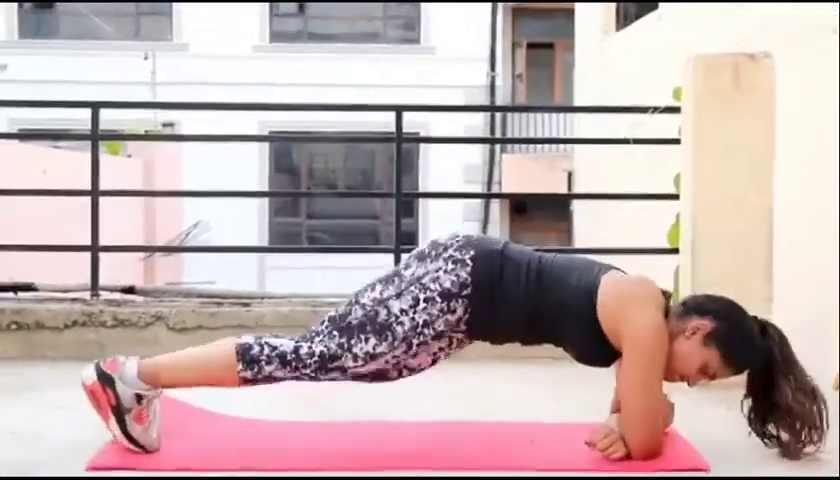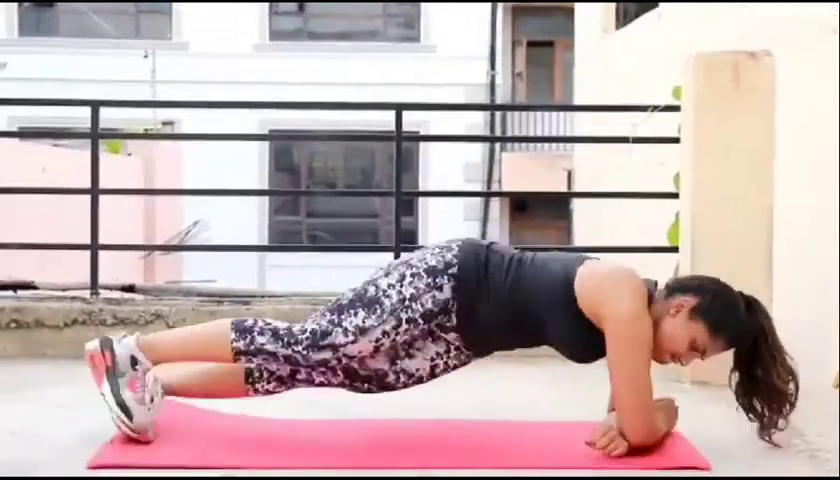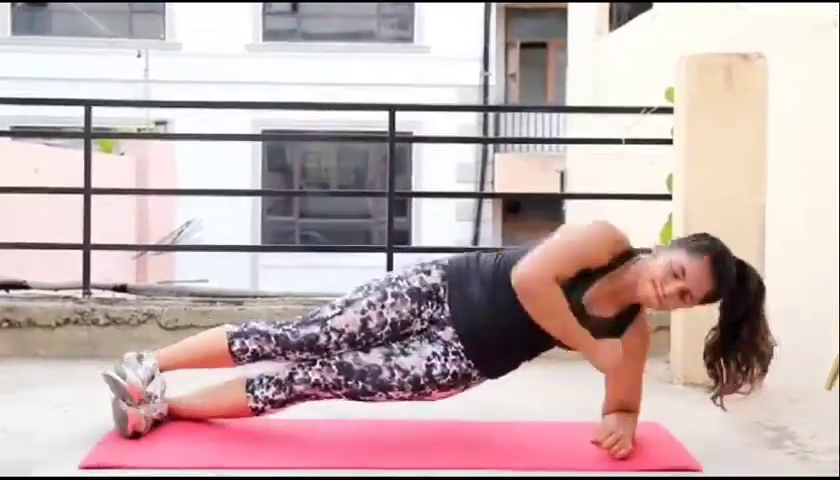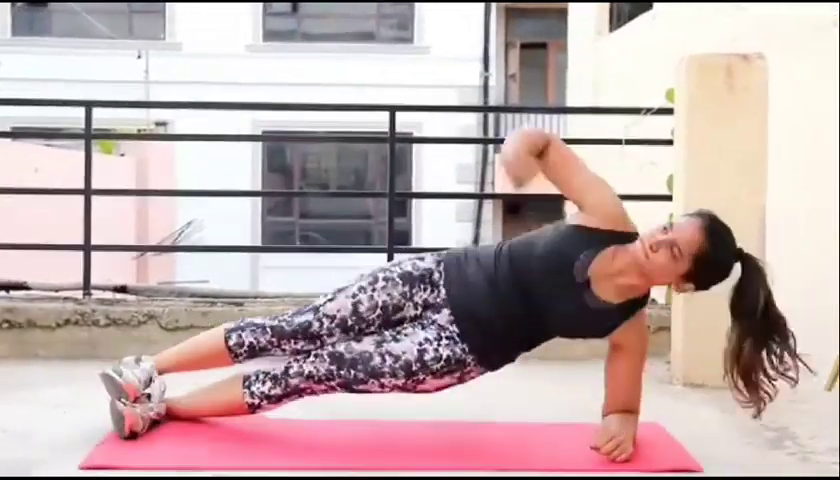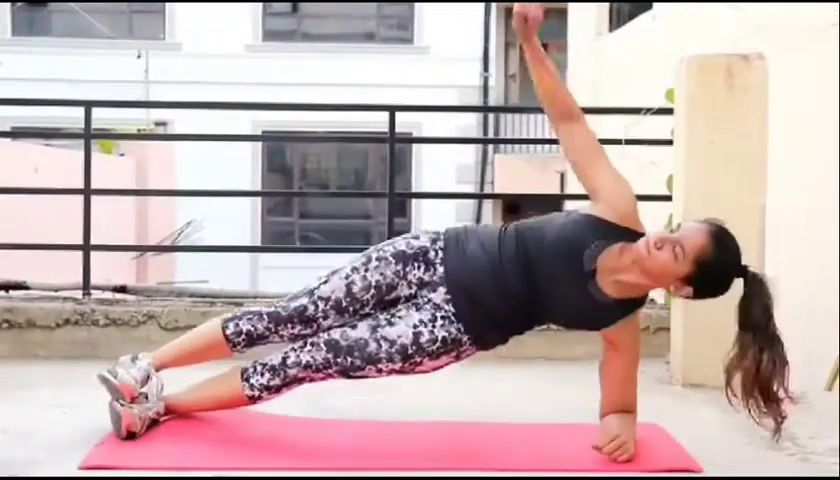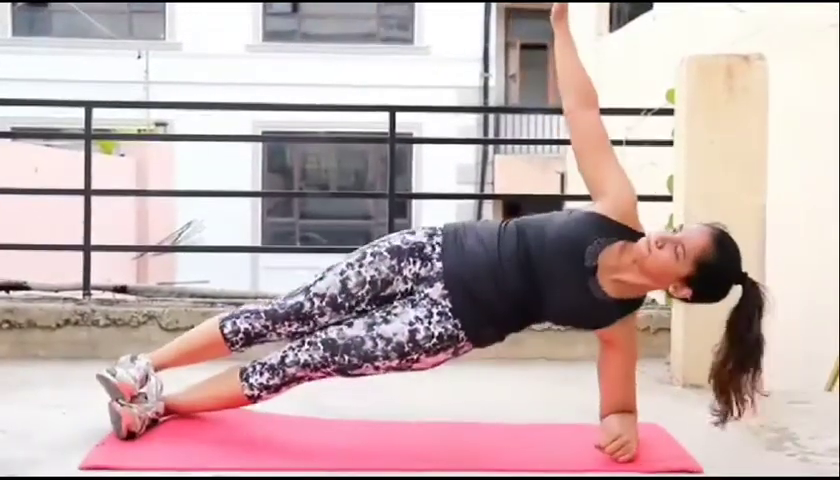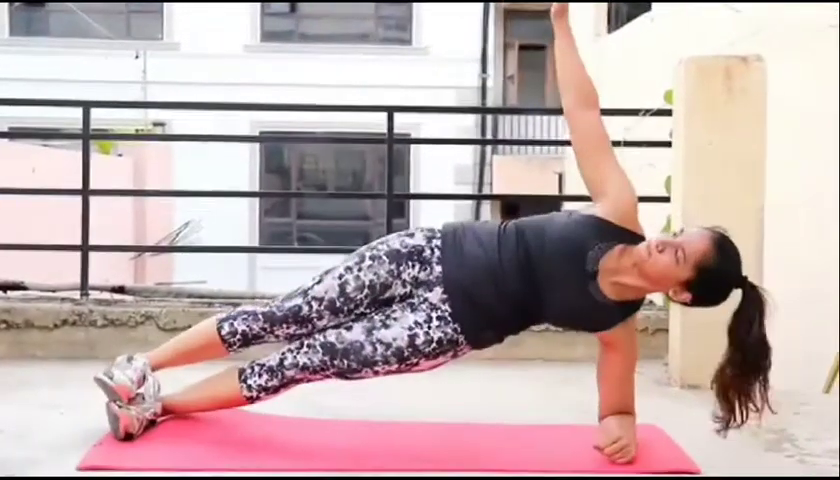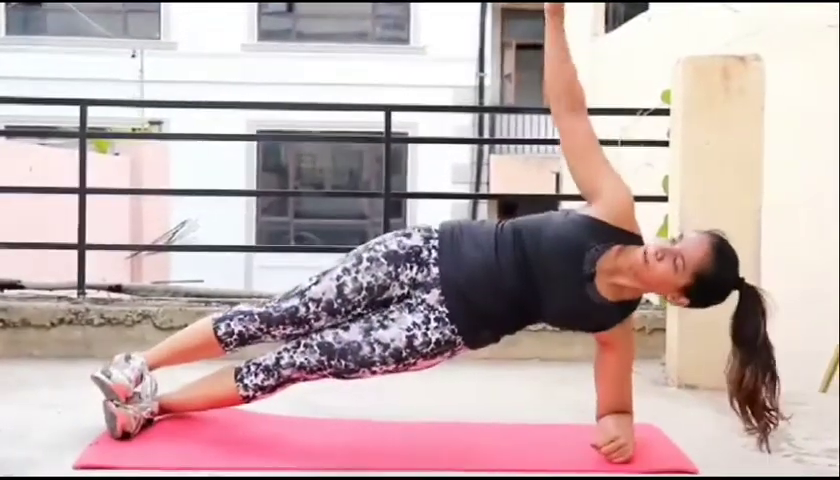
dt=0.2s
person 1, frame 1
left shoulder: (643, 313)
right shoulder: (646, 319)
left elbow: (628, 413)
right elbow: (645, 440)
left wrist: (629, 418)
right wrist: (658, 415)
left hip: (463, 293)
right hip: (458, 274)
left knee: (330, 359)
right knee: (317, 354)
left ankle: (145, 378)
right ankle: (135, 374)
person 1, frame 2
left shoulder: (635, 318)
right shoulder: (627, 299)
left elbow: (625, 416)
right elbow: (640, 427)
left wrist: (624, 418)
right wrist: (660, 412)
left hip: (462, 335)
right hip: (447, 278)
left knee: (327, 371)
right knee: (309, 343)
left ankle: (159, 382)
right ankle: (135, 350)
person 1, frame 3
left shoulder: (634, 324)
right shoulder: (608, 240)
left elbow: (620, 399)
right elbow: (526, 275)
left wrist: (623, 422)
right wrist: (592, 344)
left hip: (467, 356)
right hip: (441, 289)
left knee: (324, 379)
right knee: (304, 339)
left ankle: (164, 402)
right ankle: (152, 365)
person 1, frame 4
left shoulder: (630, 322)
right shoulder: (610, 218)
left elbow: (621, 404)
right elbow: (534, 140)
left wrist: (621, 424)
right wrist: (524, 151)
left hip: (464, 345)
right hip: (441, 278)
left knee: (319, 370)
right knee: (298, 330)
left ankle: (161, 404)
right ankle: (150, 371)
person 1, frame 5
left shoulder: (623, 320)
right shoulder: (618, 211)
left elbow: (619, 400)
right elbow: (566, 116)
left wrist: (619, 425)
left hip: (453, 325)
right hip: (436, 255)
left knee: (310, 356)
right knee: (292, 318)
left ankle: (158, 404)
right ankle: (149, 376)
person 1, frame 6
left shoulder: (620, 320)
right shoulder: (619, 209)
left elbow: (618, 404)
right elbow: (582, 109)
left wrist: (621, 425)
left hip: (451, 321)
right hip: (436, 252)
left knee: (313, 358)
right knee: (290, 318)
left ankle: (157, 403)
right ankle: (146, 370)
person 1, frame 7
left shoulder: (619, 323)
right shoulder: (620, 211)
left elbow: (615, 407)
right elbow: (584, 111)
left wrist: (620, 427)
left hip: (451, 323)
right hip: (436, 253)
left knee: (310, 360)
right knee: (288, 319)
left ankle: (154, 405)
right ankle: (142, 371)
person 1, frame 8
left shoulder: (616, 324)
right shoulder: (617, 214)
left elbow: (614, 406)
right elbow: (571, 113)
left wrist: (617, 425)
left hip: (446, 322)
right hip: (432, 254)
left knee: (307, 359)
right knee: (285, 319)
left ankle: (151, 405)
right ankle: (140, 370)
